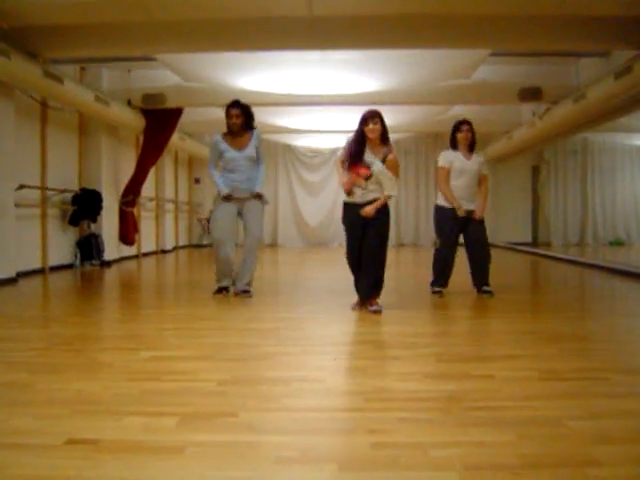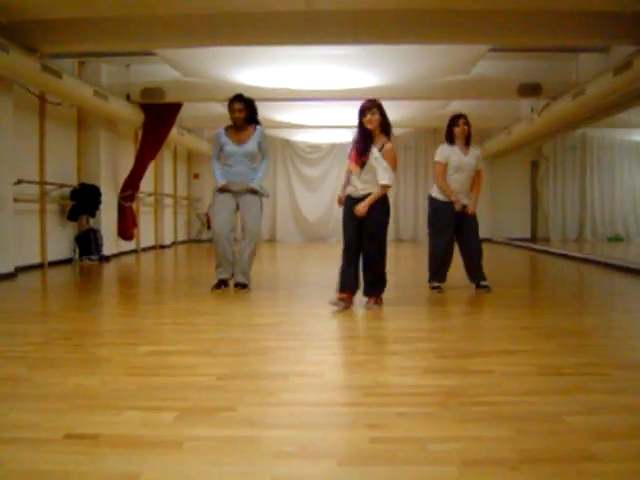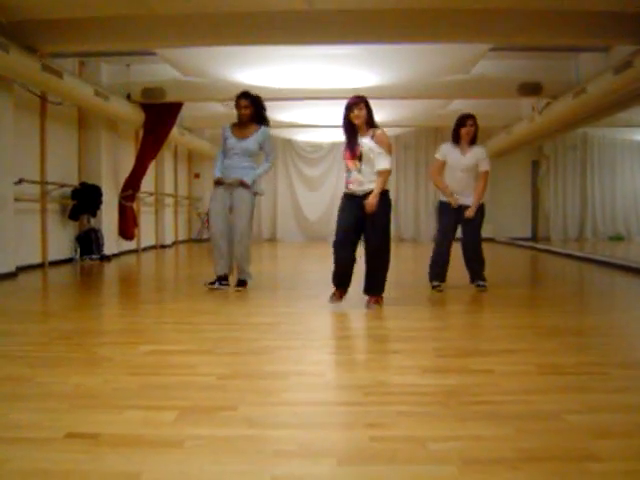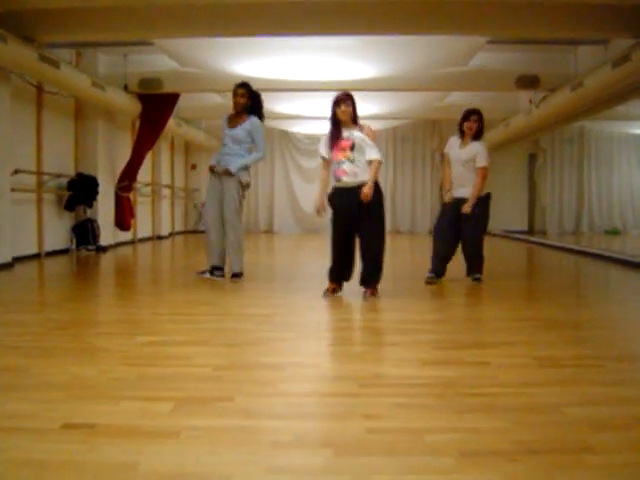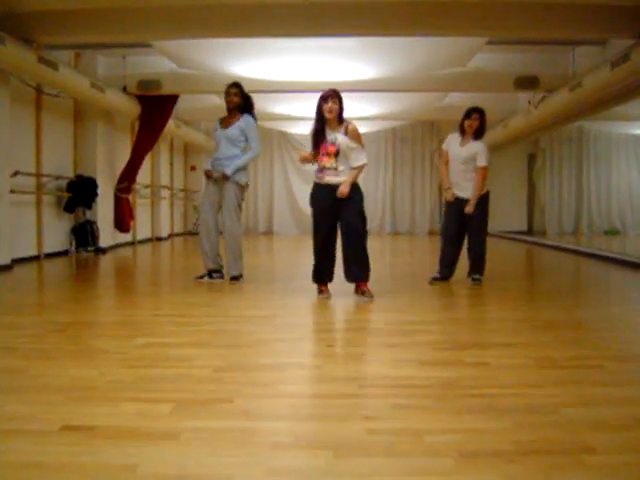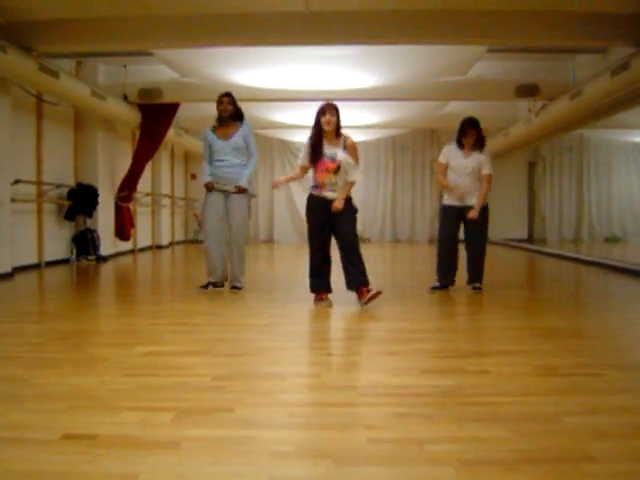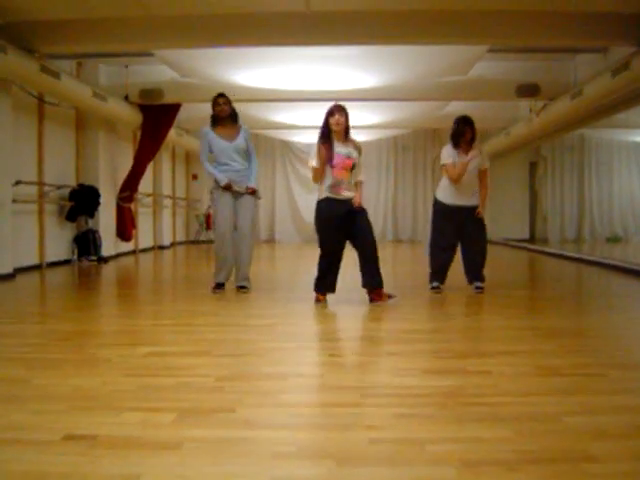
dt=0.3s
person 1, frame 1
left shoulder: (388, 157)
right shoulder: (354, 146)
left elbow: (390, 190)
right elbow: (340, 163)
left wrist: (374, 207)
right wrist: (343, 178)
left hip: (375, 208)
right hip: (351, 207)
left knee: (374, 252)
right knee: (354, 253)
left ankle: (370, 297)
right ankle: (363, 294)
person 1, frame 2
left shoulder: (387, 146)
right shoulder: (360, 139)
left elbow: (386, 182)
left wrist: (367, 203)
right wrist: (343, 188)
left hip: (374, 202)
right hip: (352, 200)
left knee: (372, 248)
right knee: (351, 246)
left ankle: (374, 294)
right ankle: (346, 291)
person 1, frame 3
left shoulder: (378, 135)
right shoulder: (350, 138)
left elbow: (385, 168)
left wrist: (375, 195)
left hip: (373, 197)
right hip: (351, 198)
left knee: (376, 246)
right knee: (342, 239)
left ankle: (375, 293)
right ankle: (340, 287)
person 1, frame 4
left shoulder: (364, 131)
right shoulder: (330, 137)
left elbow: (376, 159)
right elbow: (325, 168)
left wrist: (370, 184)
right wrist: (320, 195)
left hip: (366, 190)
right hip: (342, 192)
left knee: (372, 238)
right knee: (342, 239)
left ankle: (370, 284)
right ankle: (335, 281)
person 1, frame 5
left shoulder: (350, 129)
right shoulder: (318, 130)
left elbow: (360, 161)
left wrist: (347, 183)
right wrist: (306, 157)
left hip: (347, 189)
right hip: (322, 190)
left knee: (355, 234)
right knee: (323, 237)
left ankle: (361, 283)
right ankle: (322, 283)
person 1, frame 6
left shoulder: (348, 144)
right shoulder: (312, 144)
left elbow: (352, 176)
right elbow: (303, 169)
left wrist: (342, 198)
right wrist: (285, 179)
left hip: (340, 202)
right hip: (316, 202)
left knee: (349, 243)
right knee: (318, 247)
left ankle: (362, 288)
right ankle: (321, 291)
person 1, frame 7
left shoulder: (355, 147)
right shoulder: (323, 145)
left elbow: (358, 178)
right elbow: (316, 178)
left wrist: (359, 195)
right wrist: (321, 159)
left hip: (352, 204)
right hip: (329, 205)
left knee: (368, 245)
right knee: (330, 251)
left ankle: (376, 291)
right ankle: (321, 292)
person 2, frame 1
left shoulder: (254, 136)
right shoulder: (218, 141)
right elbow: (212, 168)
left wrist: (259, 187)
right wrist: (222, 189)
left hip: (252, 195)
right hip: (228, 195)
left knee: (254, 236)
right knee: (220, 236)
left ankle: (243, 284)
right ankle: (224, 282)
person 2, frame 2
left shoulder: (258, 132)
right shoulder: (221, 133)
left elbow: (264, 159)
right elbow: (215, 159)
left wrist: (256, 182)
right wrist: (220, 180)
left hip: (249, 189)
right hip: (226, 189)
left knee: (252, 231)
right knee: (220, 229)
left ankle: (241, 277)
right ankle: (223, 276)
person 2, frame 3
left shoulder: (262, 132)
right shoulder: (227, 130)
left elbow: (268, 161)
left wrist: (251, 178)
right wrist: (216, 173)
left hip: (244, 185)
right hip: (223, 183)
left knee: (241, 230)
right knee: (217, 228)
left ankle: (242, 276)
right ankle: (222, 275)
person 2, frame 4
left shoulder: (254, 122)
right shoulder: (227, 119)
left elbow: (260, 153)
left wrist: (235, 166)
right wrist: (214, 161)
left hip: (237, 174)
right hip: (219, 172)
left knee: (232, 218)
right knee: (211, 215)
left ankle: (236, 269)
right ankle: (217, 266)
person 2, frame 5
left shoulder: (246, 120)
right shoulder: (219, 122)
left elbow: (255, 150)
left wrist: (231, 169)
right wrist: (209, 165)
left hip: (234, 176)
right hip: (215, 176)
left knee: (230, 222)
right knee: (206, 218)
left ankle: (235, 271)
right ankle: (214, 269)
person 2, frame 6
left shoulder: (244, 128)
right shoulder: (209, 133)
left elbow: (254, 156)
right elbow: (206, 160)
left wrist: (245, 180)
right wrist: (206, 178)
left hip: (238, 186)
right hip: (216, 185)
left knee: (238, 232)
right knee: (213, 230)
left ankle: (236, 280)
right ankle: (215, 278)
person 2, frame 7
left shoulder: (243, 130)
right shoulder: (208, 132)
left elbow: (253, 158)
right elbow: (204, 160)
left wrist: (253, 182)
right wrist: (220, 178)
left hip: (245, 187)
right hip: (223, 187)
left knee: (245, 231)
right knee: (223, 231)
left ankle: (242, 280)
right ankle: (220, 279)
person 3, frame 1
left shoulder: (479, 158)
right shoulder: (447, 155)
left elbow: (483, 185)
right elbow: (442, 183)
left wrist: (481, 208)
right wrist: (456, 205)
left hip: (473, 210)
right hip: (447, 209)
left knee: (480, 247)
right knee: (446, 247)
left ankle: (482, 284)
right ankle: (438, 284)
person 3, frame 2
left shoulder: (475, 152)
right shoulder: (444, 149)
left elbow: (476, 180)
right elbow: (438, 178)
left wrist: (473, 203)
right wrist: (455, 199)
left hip: (465, 204)
right hip: (441, 202)
left knee: (471, 242)
right knee: (442, 242)
left ankle: (479, 279)
right ankle: (436, 279)
person 3, frame 3
left shoulder: (480, 152)
right shoulder: (446, 148)
left elbow: (483, 181)
right elbow: (434, 174)
left wrist: (474, 206)
right wrist: (450, 195)
left hip: (472, 205)
right hip: (447, 203)
left knee: (472, 243)
right knee: (443, 241)
left ankle: (478, 278)
right ankle: (436, 279)
person 3, frame 4
left shoulder: (480, 147)
right shoulder: (453, 141)
left elbow: (481, 177)
right elbow: (447, 167)
left wrist: (470, 203)
right wrist: (447, 190)
left hip: (476, 199)
right hip: (454, 197)
left knee: (472, 237)
right knee: (442, 232)
left ankle: (475, 272)
right ankle: (436, 271)
person 3, frame 5
left shoulder: (480, 146)
right shoulder: (451, 139)
left elbow: (481, 176)
right elbow: (443, 164)
left wrist: (472, 203)
right wrist: (447, 188)
left hip: (476, 197)
right hip: (454, 196)
left knee: (476, 237)
right knee: (449, 234)
left ankle: (476, 273)
right ankle: (444, 272)
person 3, frame 6
left shoulder: (483, 156)
right shoulder: (449, 150)
left elbow: (486, 184)
right elbow: (439, 177)
left wrist: (477, 208)
right wrist: (454, 189)
left hip: (475, 206)
right hip: (451, 206)
left knee: (476, 245)
right knee: (445, 243)
left ankle: (475, 280)
right ankle: (443, 280)
person 3, frame 7
left shoulder: (479, 153)
right shoulder: (448, 151)
left elbow: (483, 180)
right elbow: (453, 177)
left wrist: (482, 204)
right wrist: (468, 159)
left hip: (471, 206)
right hip: (446, 204)
left knee: (476, 243)
right knee: (444, 243)
left ankle: (476, 279)
right ankle: (436, 280)
